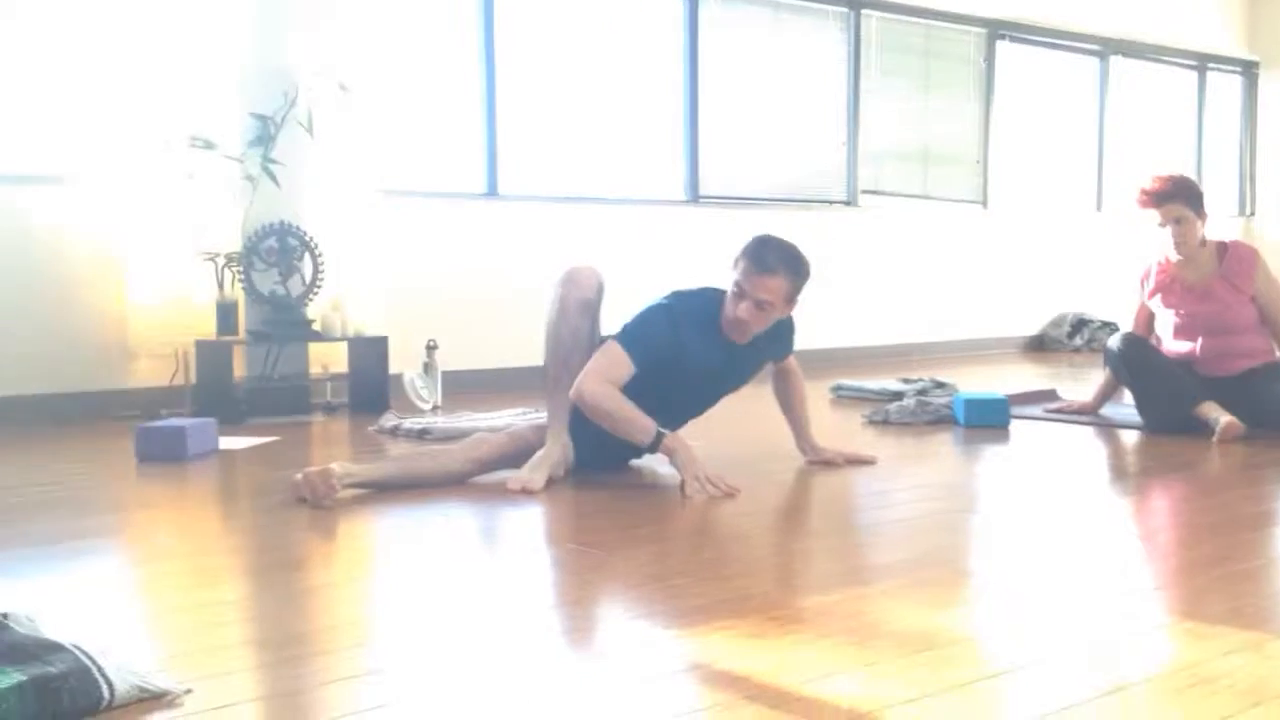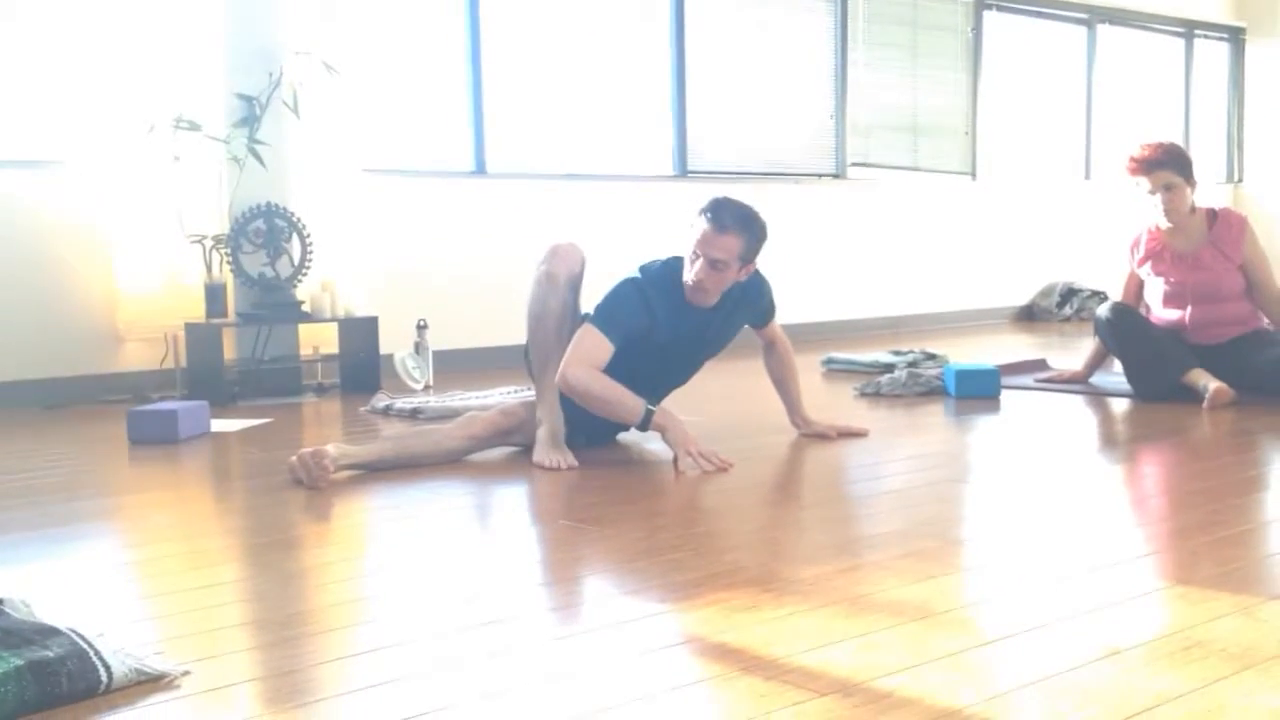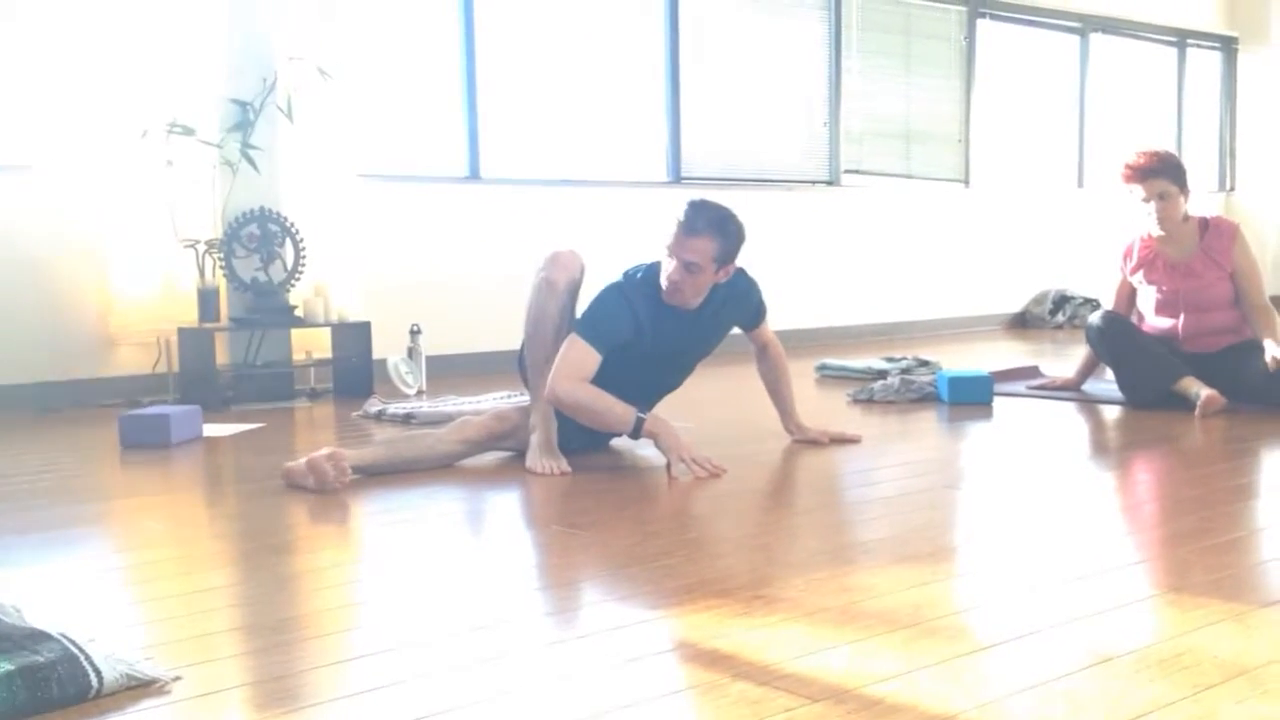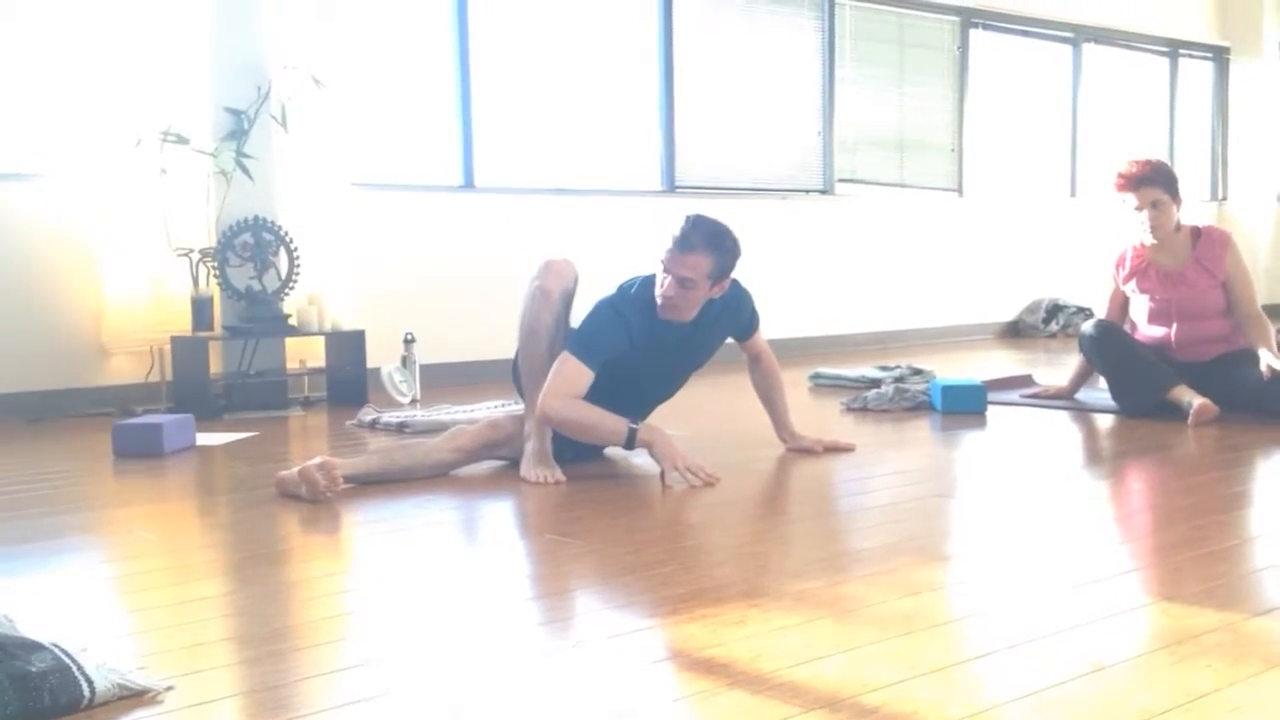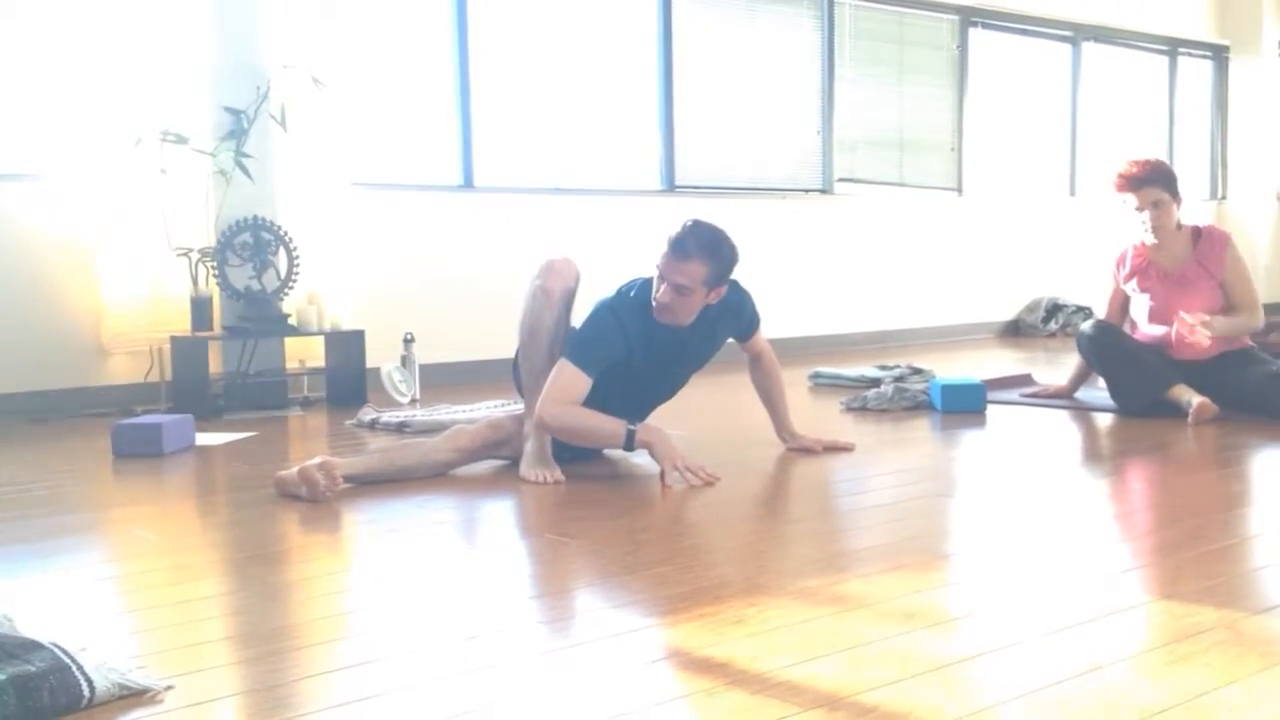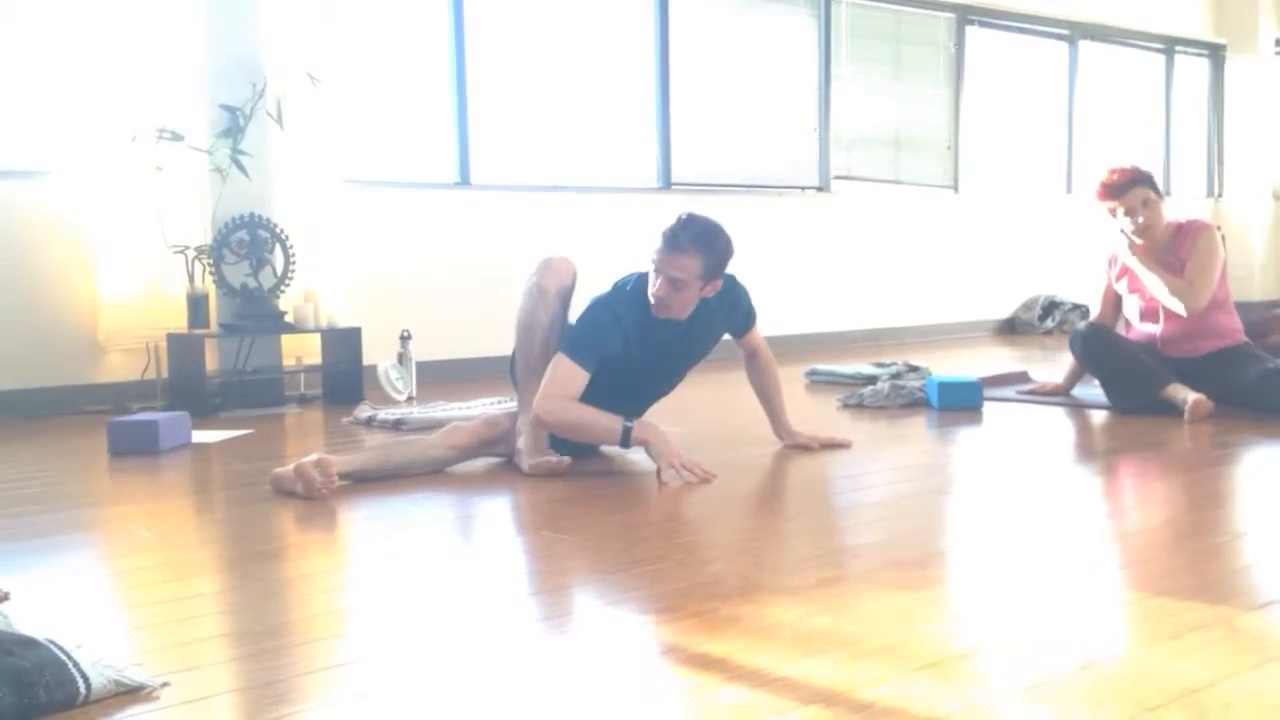
dt=0.7s
person 1, frame 1
left shoulder: (777, 330)
right shoulder: (676, 315)
left elbow: (787, 373)
right elbow: (590, 390)
left wrist: (809, 445)
right wrist: (675, 446)
left hip: (621, 446)
right hip: (588, 411)
left knee: (500, 449)
left ankle: (348, 473)
right ankle: (557, 445)
person 1, frame 2
left shoulder: (750, 292)
right shoulder: (643, 290)
left elbow: (775, 343)
right elbow: (575, 375)
left wrist: (802, 419)
right wrist: (665, 422)
left hip: (610, 417)
right hip: (569, 386)
left knee: (494, 427)
left ankle: (345, 456)
right ankle: (550, 422)
person 1, frame 3
left shoulder: (738, 292)
right shoulder: (626, 297)
left elbow: (768, 347)
right elbow: (564, 388)
left wrist: (794, 425)
right wrist: (657, 428)
left hip: (607, 419)
right hip: (561, 390)
left knee: (488, 431)
right ankle: (542, 431)
person 1, frame 4
left shoulder: (731, 303)
right shoulder: (620, 311)
left elbow: (760, 357)
right elbow: (554, 404)
left wrist: (789, 434)
right wrist: (650, 436)
left hip: (601, 428)
right hip: (556, 402)
left knee: (483, 440)
right ankle: (514, 446)
person 1, frame 5
left shoulder: (732, 304)
right shoulder: (618, 314)
left elbow: (760, 354)
right elbow: (553, 411)
left wrist: (787, 432)
right wrist: (649, 437)
left hip: (602, 421)
right hip: (556, 397)
left knee: (480, 440)
person 1, frame 6
left shoulder: (728, 298)
right shoulder: (614, 309)
left elbow: (757, 353)
right elbow: (551, 407)
left wrist: (786, 431)
right wrist: (644, 433)
left hip: (601, 420)
right hip: (551, 398)
left knee: (479, 437)
right ankle: (471, 446)
person 2, frame 1
left shoulder: (1244, 260)
right shoulder: (1153, 277)
right elbow: (1129, 353)
right wrist: (1095, 402)
left hip: (1250, 382)
right hip: (1184, 387)
right knee: (1119, 344)
right ankle: (1213, 416)
person 2, frame 2
left shoulder: (1232, 227)
right shoulder: (1143, 246)
right elbow: (1118, 321)
right wrist: (1085, 371)
left hip: (1239, 348)
right hip: (1172, 354)
right knee: (1109, 314)
right ankle: (1204, 382)
person 2, frame 3
left shoulder: (1225, 236)
right shoulder: (1135, 253)
left elbow: (1257, 305)
right elbow: (1109, 330)
right wrist: (1077, 378)
left hip: (1228, 357)
right hip: (1163, 363)
right knee: (1100, 322)
right ankle: (1195, 390)
person 2, frame 4
left shoulder: (1217, 245)
right shoulder: (1127, 262)
left elbow: (1249, 314)
right elbow: (1102, 337)
right wrist: (1070, 387)
left hip: (1220, 366)
right hip: (1154, 369)
right knee: (1092, 331)
right ankle: (1188, 399)
person 2, frame 5
left shoulder: (1216, 244)
right shoulder: (1128, 260)
left elbow: (1253, 316)
right elbow: (1103, 336)
left wrist: (1218, 325)
right wrist: (1071, 386)
left hip: (1221, 363)
right hip: (1156, 369)
right knee: (1091, 333)
right ankle: (1186, 398)
person 2, frame 6
left shoulder: (1200, 235)
right shoulder: (1119, 259)
left elbow: (1189, 303)
right elbow: (1100, 327)
left wrist: (1136, 259)
right wrist: (1066, 383)
left hip: (1217, 358)
right hip: (1151, 364)
right knee: (1085, 336)
right ankle: (1180, 395)
